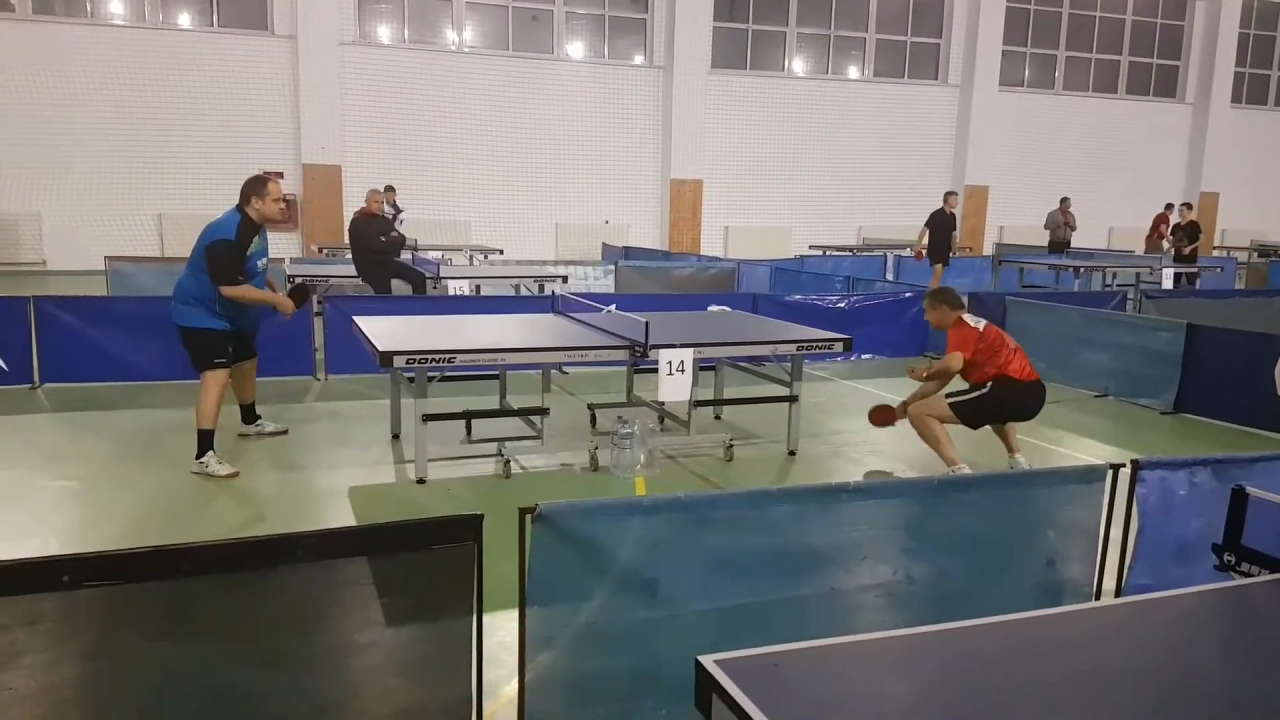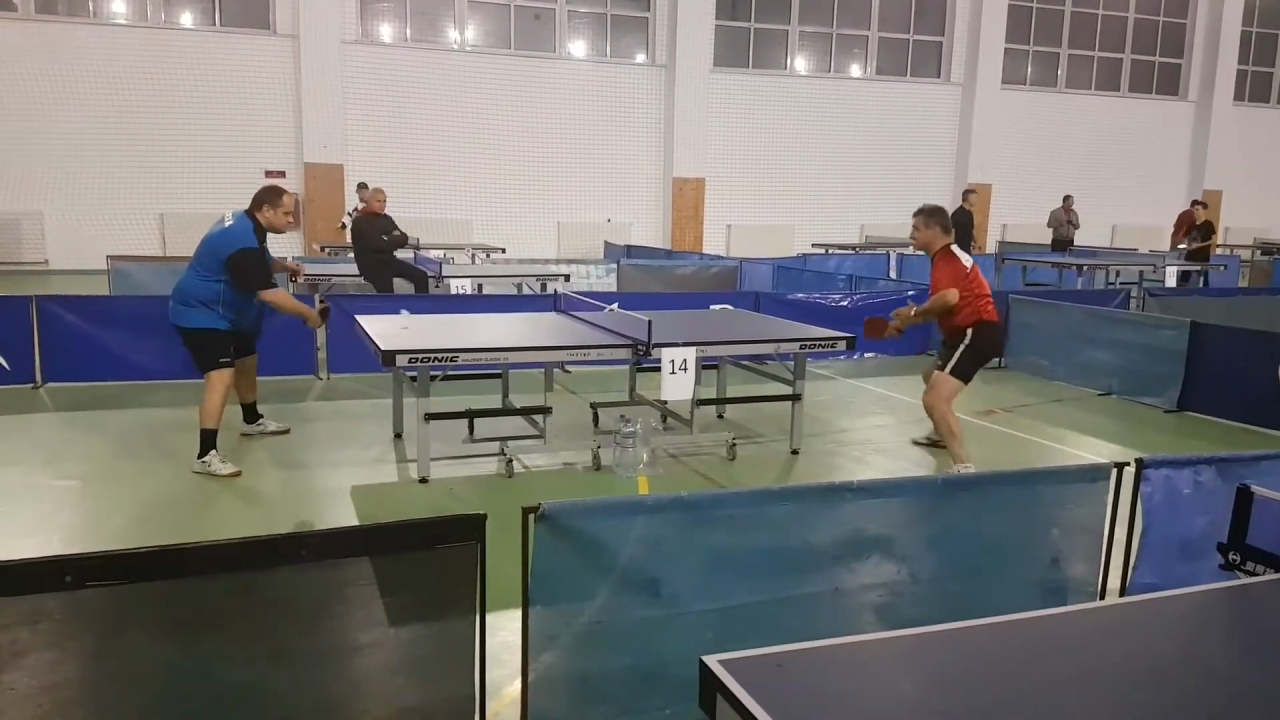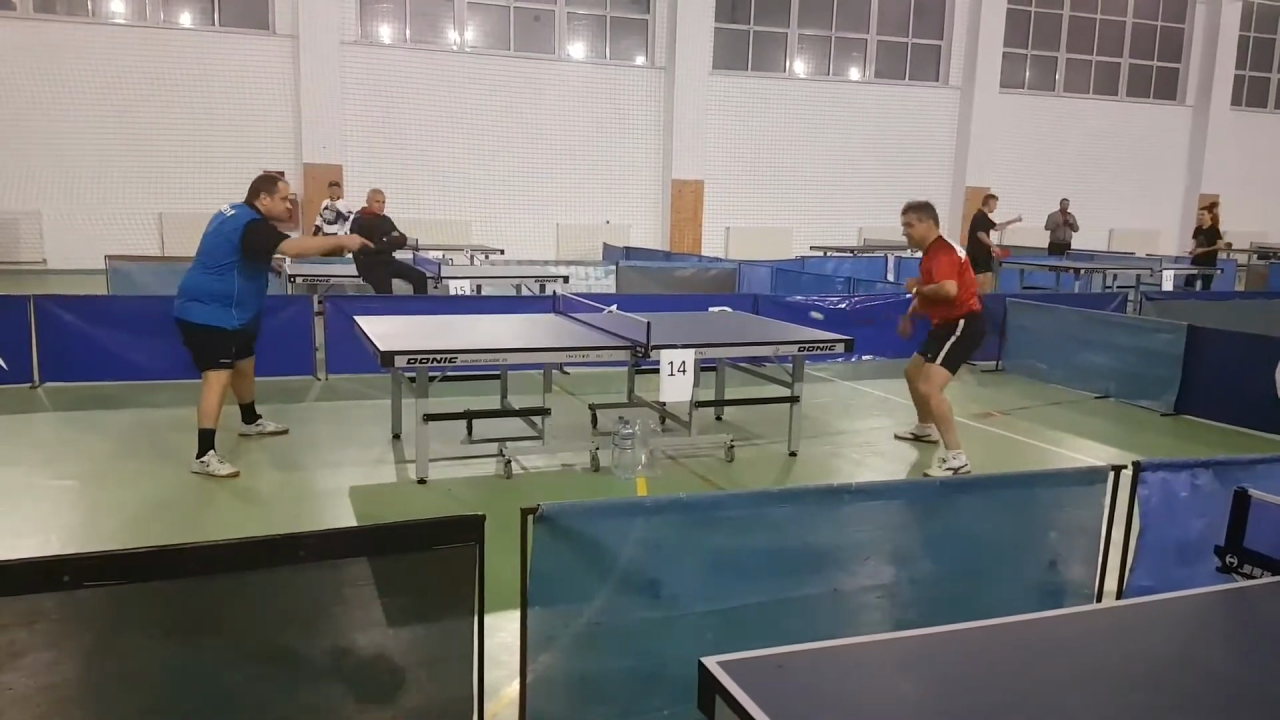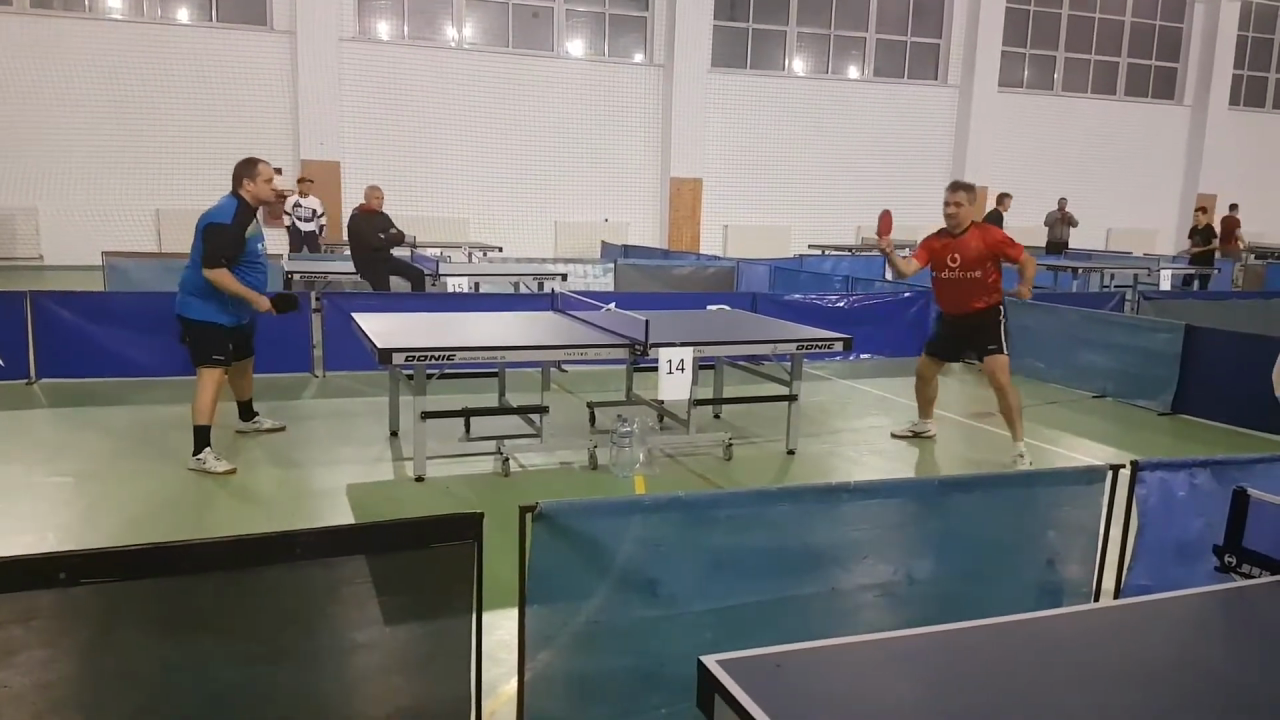
dt=0.4s
person 1, frame 1
left shoulder: (254, 226)
right shoulder: (228, 235)
right elbow: (232, 288)
left wrist: (275, 291)
right wrist: (276, 300)
left hip: (230, 316)
right hip: (202, 315)
left knee: (245, 364)
right knee: (217, 377)
left ankle: (251, 421)
right ankle: (204, 456)
person 1, frame 2
left shoulder: (245, 226)
right shoulder: (246, 243)
left elbow: (262, 263)
right elbow: (269, 293)
left wrist: (285, 267)
right wrist: (309, 314)
left hip: (221, 314)
right hip: (198, 316)
left knee: (245, 361)
right knee: (223, 376)
left ankle: (253, 420)
right ankle: (207, 454)
person 1, frame 3
left shoulder: (236, 214)
right shoulder: (251, 224)
right elbow: (292, 247)
left wrist: (265, 265)
right wrist: (340, 241)
left hip: (218, 311)
right hip: (207, 313)
left knee: (244, 364)
right knee: (218, 377)
left ankle: (250, 420)
right ankle: (204, 456)
person 1, frame 4
left shoulder: (245, 212)
right shoulder: (224, 220)
right elbow: (213, 271)
left wrist: (253, 299)
right wrist: (254, 298)
left hip: (233, 310)
right hip: (208, 310)
left knee: (242, 362)
right knee: (213, 373)
left ankle: (248, 418)
right ankle: (200, 452)
person 2, frame 1
left shoulder: (961, 328)
right shoulder: (974, 326)
left elbow: (952, 366)
right elbow: (944, 377)
left wrist: (924, 373)
right wrist: (907, 402)
left hip: (1008, 391)
left knee: (918, 412)
left ankle: (959, 473)
right ankle: (1017, 460)
person 2, frame 2
left shoulder: (946, 259)
right shoulder: (948, 257)
left elbow: (949, 298)
right elbow: (939, 306)
left wrist: (913, 312)
right wrist: (904, 322)
left hip: (974, 334)
right hip: (966, 333)
left knee: (933, 400)
right knee: (931, 378)
left ankle: (963, 469)
right ankle: (942, 434)
person 2, frame 3
left shoulder: (943, 251)
right shoulder: (928, 256)
left elbow: (948, 290)
right elbow: (929, 295)
left wrist: (918, 289)
right wrist: (909, 316)
left hip: (961, 324)
right hip: (944, 326)
left knee: (929, 388)
right knee: (913, 372)
left ankle: (956, 457)
right ankle: (926, 428)
person 2, frame 4
left shoulder: (989, 236)
right shoulder: (933, 242)
left elbow: (1026, 260)
right elbow: (906, 269)
left wrist: (1025, 284)
right wrist: (889, 253)
left hip: (986, 317)
right hip: (950, 318)
left knee: (1000, 379)
right knee: (924, 371)
left ankle: (1019, 445)
right ankle: (924, 424)
